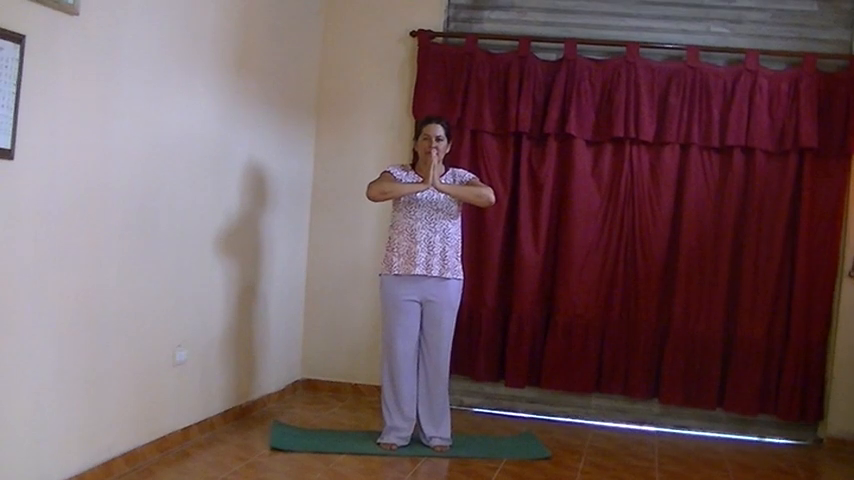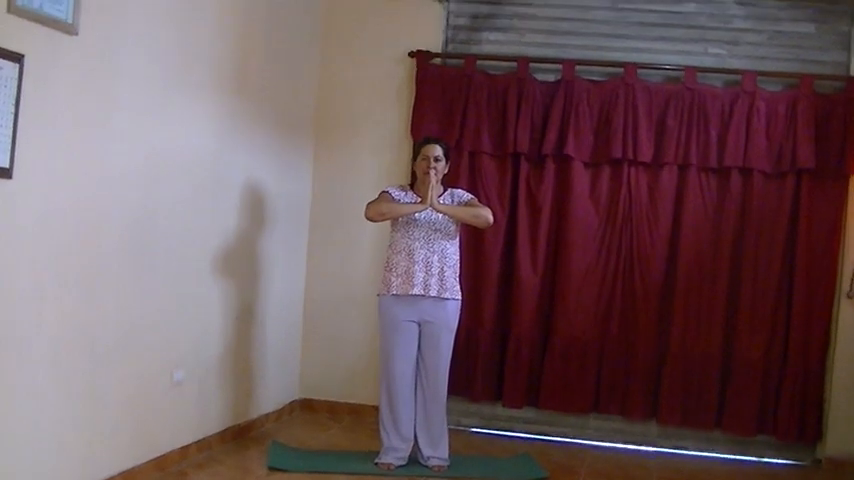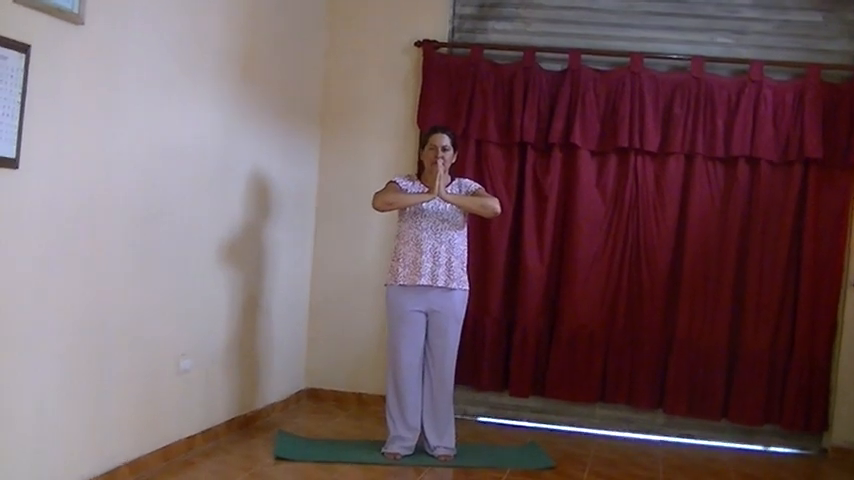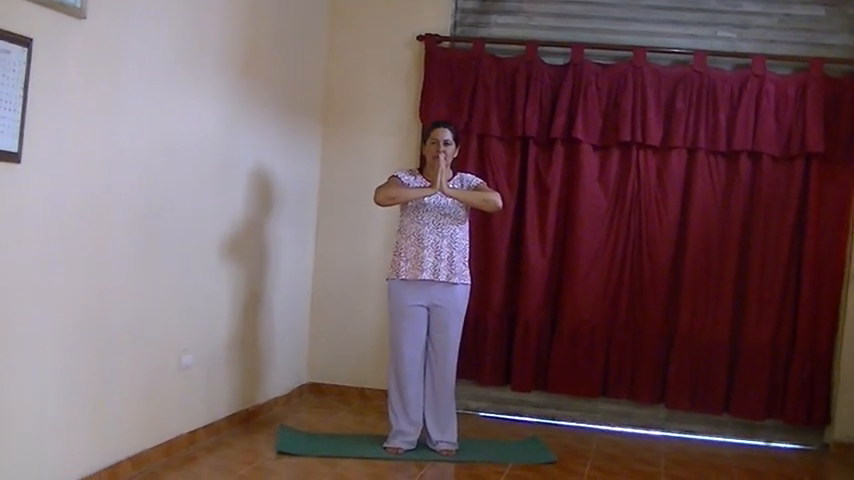
dt=0.7s
person 1, frame 1
left shoulder: (459, 178)
right shoulder: (398, 174)
left elbow: (488, 198)
right elbow: (373, 192)
left wrist: (440, 185)
right wrist: (422, 184)
left hip: (445, 281)
right hip: (400, 277)
left knee: (437, 356)
right knee: (399, 353)
left ankle: (436, 431)
right ankle: (396, 430)
person 1, frame 2
left shoulder: (458, 198)
right shoulder: (396, 194)
left elbow: (487, 218)
right elbow: (372, 212)
left wrist: (438, 205)
right wrist: (421, 204)
left hip: (443, 300)
right hip: (398, 297)
left knee: (435, 376)
right knee: (397, 373)
left ankle: (433, 451)
right ankle: (394, 449)
person 1, frame 3
left shoulder: (465, 188)
right shoulder: (404, 185)
left elbow: (494, 208)
right elbow: (379, 202)
left wrist: (446, 195)
right wrist: (428, 194)
left hip: (450, 291)
right hip: (405, 288)
left knee: (442, 366)
right knee: (403, 363)
left ankle: (440, 441)
right ankle: (400, 439)
person 1, frame 4
left shoulder: (467, 182)
right shoulder: (405, 178)
left elbow: (496, 202)
right elbow: (381, 196)
left wrist: (447, 190)
right wrist: (430, 189)
left hip: (452, 285)
right hip: (407, 282)
left knee: (444, 360)
right knee: (405, 357)
left ankle: (442, 435)
right ankle: (402, 434)
